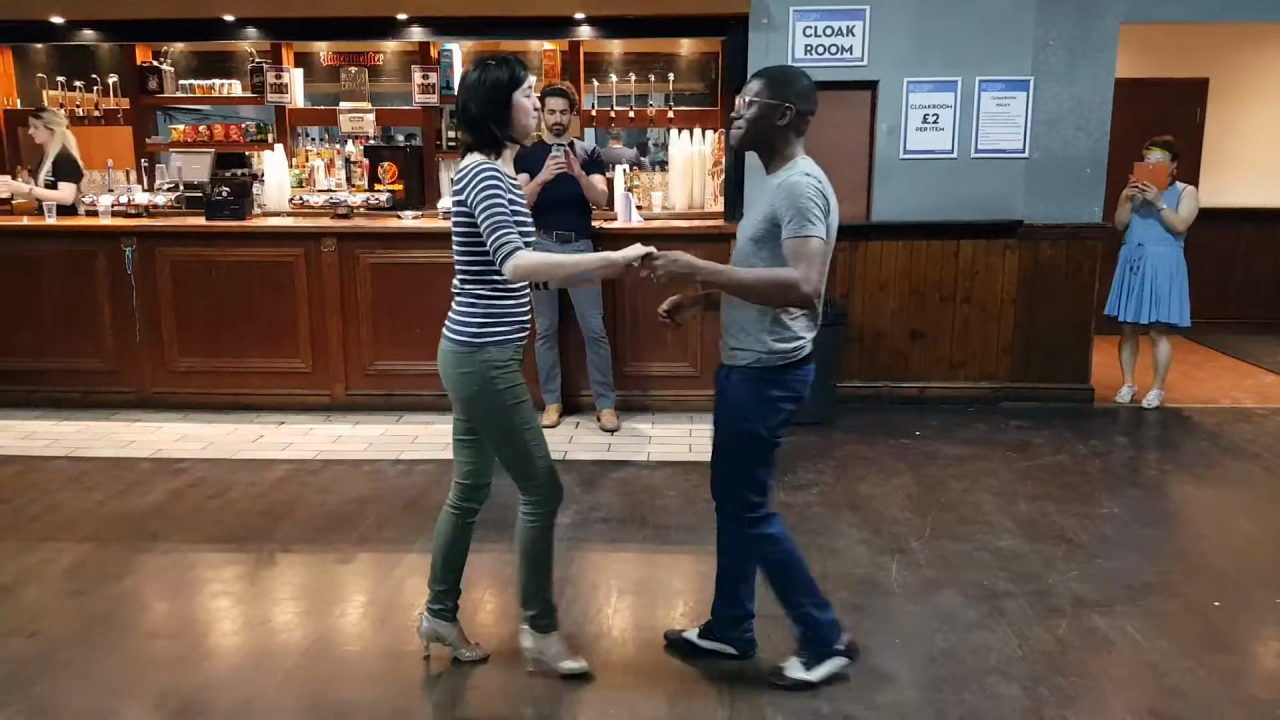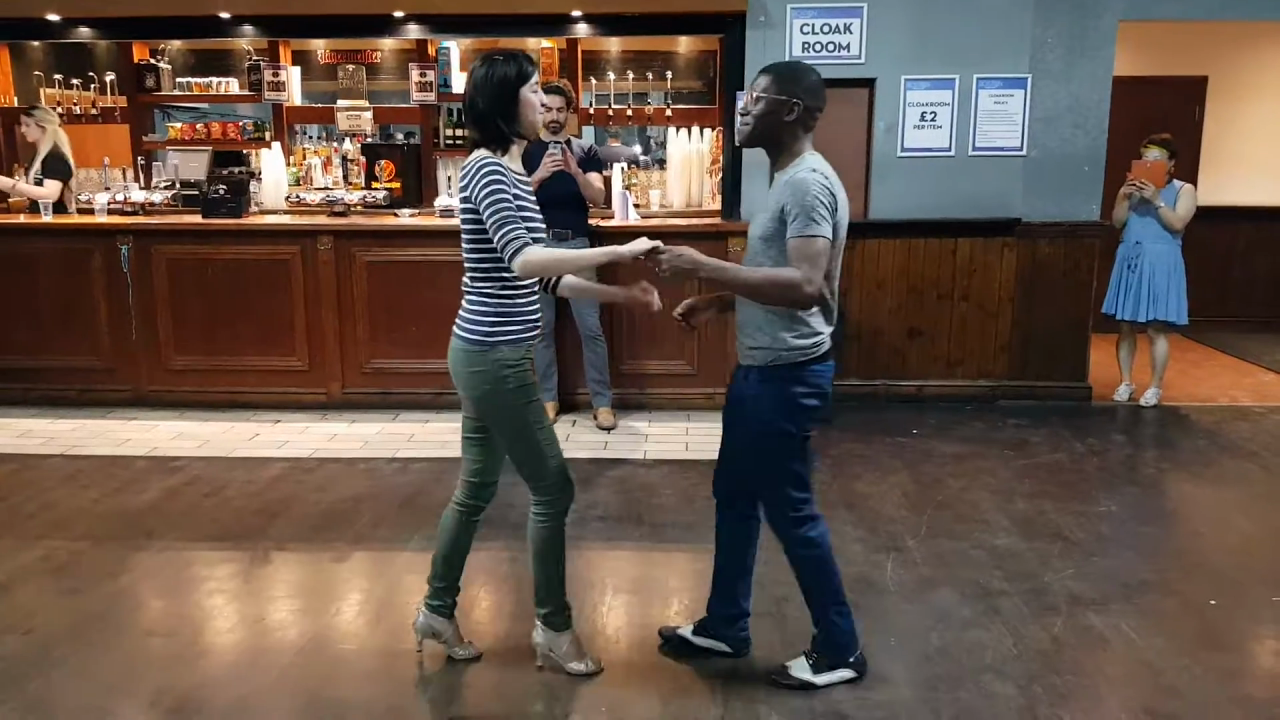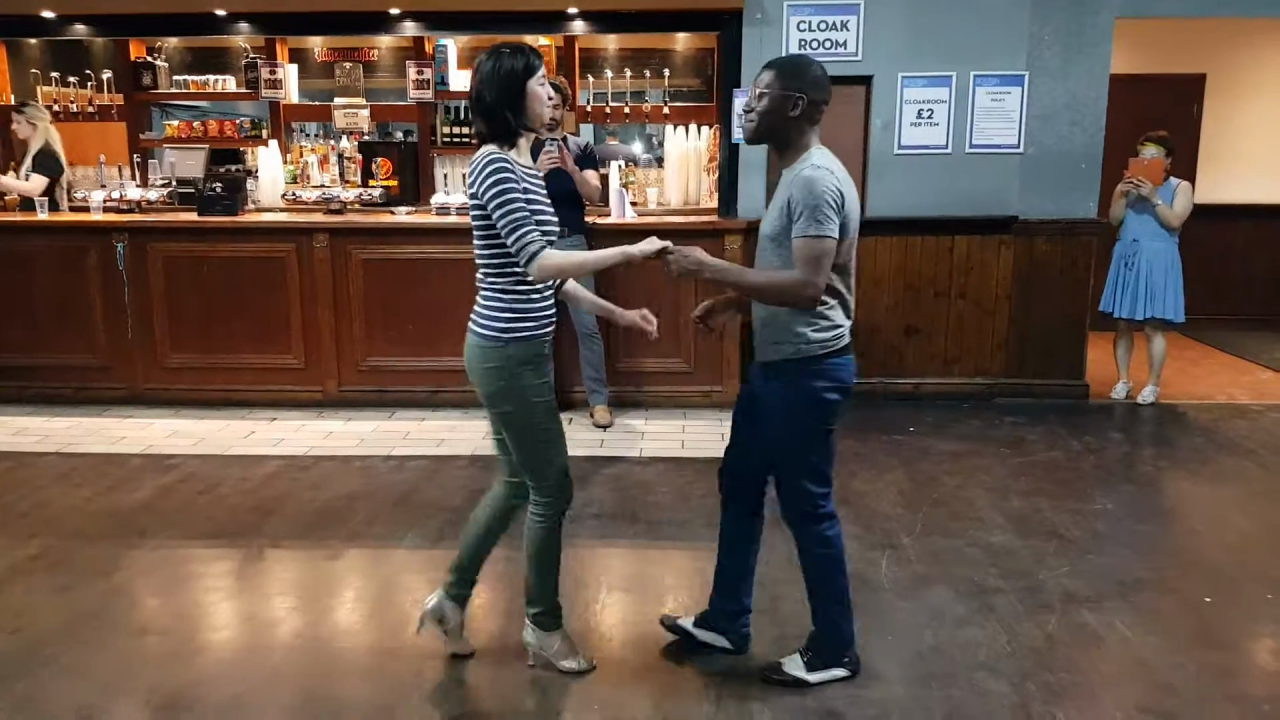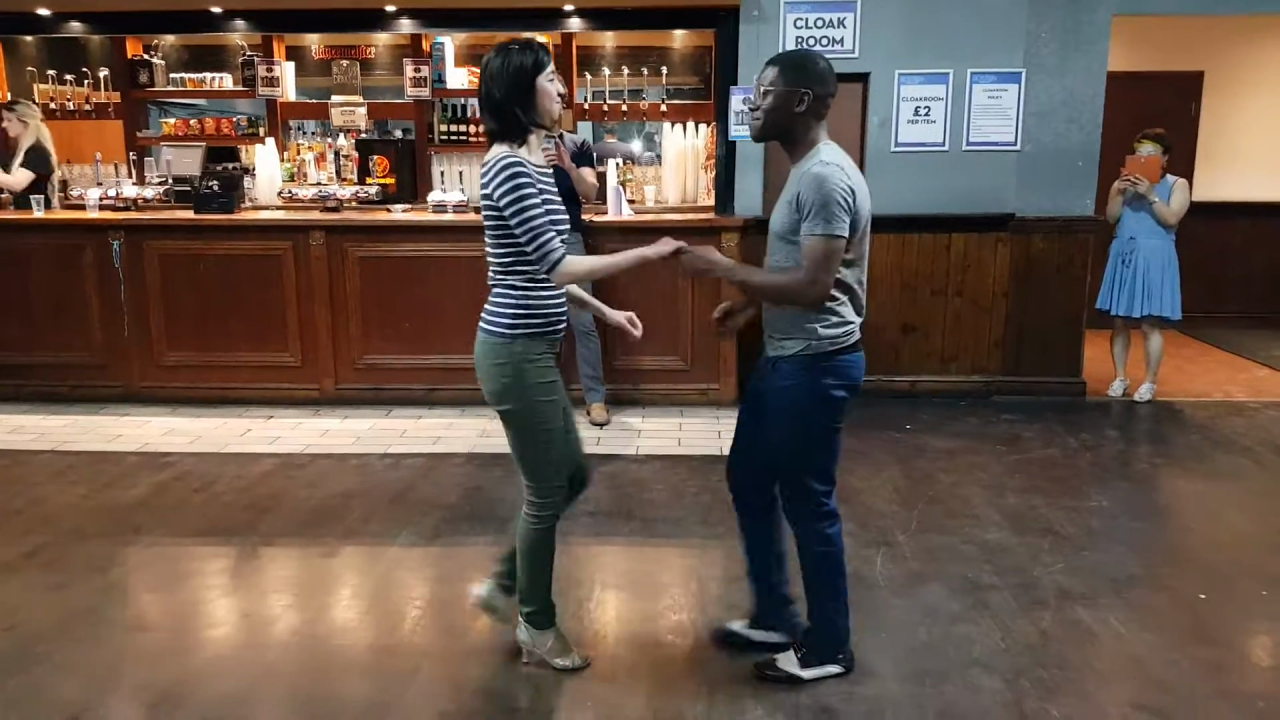
dt=0.1s
person 1, frame 1
left shoulder: (800, 185)
right shoulder: (778, 183)
left elbow: (801, 286)
left wrist: (702, 268)
right wrist: (703, 297)
left hip: (767, 373)
right hip: (750, 366)
left knee: (746, 506)
right knee: (739, 499)
left ankle: (824, 638)
right ankle: (729, 627)
person 1, frame 2
left shoulder: (808, 183)
right shoulder: (788, 178)
left elbow: (803, 285)
left wrist: (705, 266)
right wrist: (717, 299)
left hip: (789, 374)
right hip: (762, 367)
left knee: (789, 509)
right knee: (735, 493)
left ankle: (839, 650)
right ankle: (723, 626)
person 1, frame 3
left shoulder: (816, 178)
right shoulder: (796, 174)
left elbow: (806, 286)
left wrist: (712, 267)
right wrist: (735, 300)
left hip: (807, 369)
right hip: (779, 364)
left knee: (806, 506)
right knee: (739, 486)
left ankle: (833, 649)
right ankle: (725, 621)
person 1, frame 4
left shoulder: (825, 177)
right shoulder: (808, 171)
left elbow: (815, 287)
left wrist: (724, 269)
right wrist: (751, 302)
left hip: (815, 366)
right hip: (790, 361)
left knee: (807, 503)
right knee: (748, 480)
left ankle: (826, 647)
right ankle: (772, 617)
person 2, frame 1
left shoulder: (497, 174)
right shoulder: (484, 175)
left elbow: (523, 264)
right elbow: (515, 266)
left wrist: (601, 263)
right wrist: (612, 259)
left hip: (479, 354)
right hip: (483, 359)
left knee: (469, 489)
right knee: (542, 491)
left ankle: (439, 614)
right ankle: (539, 629)
person 2, frame 2
left shoulder: (510, 170)
right shoulder: (488, 171)
left elbow: (539, 270)
right elbow: (523, 262)
left wrist: (616, 293)
right wrist: (619, 251)
left hip: (494, 353)
right hip: (495, 356)
left knee: (476, 485)
right knee: (552, 488)
left ankle: (437, 612)
right ankle: (553, 627)
person 2, frame 3
left shoulder: (522, 166)
right shoulder: (496, 167)
left elbow: (544, 270)
right elbow: (539, 263)
left wrist: (614, 311)
right wrist: (631, 252)
left hip: (512, 349)
right hip: (510, 353)
left knee: (518, 483)
right knee: (551, 489)
left ankle: (451, 599)
right ankle: (543, 626)
person 2, frame 4
left shoulder: (528, 161)
right shoulder: (511, 167)
right elbow: (556, 269)
left wrist: (599, 308)
right wrist: (647, 253)
left hip: (533, 348)
right hip: (515, 352)
left knee: (571, 474)
right knee: (546, 490)
left ankle: (502, 587)
right ankle: (534, 626)
person 3, frame 1
left shoulder: (589, 153)
right shoulder: (527, 155)
left elbow: (601, 199)
left wrist: (579, 174)
right wrist: (543, 177)
left hip: (580, 245)
right hip: (541, 245)
left knee: (594, 329)
right knee: (545, 330)
left ankle: (605, 404)
right ankle: (552, 401)
person 3, frame 2
left shoulder: (585, 151)
right shoulder: (525, 153)
left elbow: (598, 197)
left wrist: (575, 171)
right wrist: (539, 175)
left hip: (577, 243)
left knee: (591, 327)
right knee: (542, 327)
left ankle: (602, 402)
right ankle: (548, 399)
person 3, frame 3
left shoulder: (582, 148)
left elbow: (594, 195)
left wrist: (572, 169)
right wrist: (538, 170)
left hip: (573, 241)
left knee: (587, 325)
left ankle: (599, 399)
person 3, frame 4
left shoulder: (579, 146)
left elbow: (591, 192)
left wrist: (568, 166)
left hip: (569, 238)
left knee: (582, 320)
left ankle: (595, 397)
person 4, frame 1
left shoulder: (1186, 192)
right shoulder: (1133, 190)
left elbow: (1180, 226)
right elbow: (1119, 224)
left wrist: (1159, 202)
right wrist: (1128, 200)
left hip: (1163, 264)
right hip: (1132, 261)
left knee: (1159, 331)
right knee: (1128, 328)
left ankle: (1158, 389)
right ankle: (1128, 384)
person 4, frame 2
left shoulder: (1184, 190)
right shoulder: (1130, 187)
left elbow: (1177, 224)
right elbow: (1117, 222)
left wrist: (1157, 200)
right wrist: (1126, 198)
left hip: (1161, 262)
right hip: (1130, 259)
left knee: (1156, 329)
right knee: (1125, 326)
left ankle: (1155, 387)
right ankle: (1126, 382)
person 4, frame 3
left shoulder: (1181, 187)
right shoulder: (1126, 185)
left elbow: (1175, 222)
right elbow: (1114, 220)
left wrist: (1154, 198)
right wrist: (1123, 196)
left hip: (1158, 260)
right hip: (1127, 257)
left knee: (1154, 327)
right knee: (1123, 324)
left ankle: (1153, 385)
right ankle: (1123, 380)
person 4, frame 4
left shoulder: (1177, 185)
right shoulder: (1122, 182)
left elbow: (1172, 219)
right elbow: (1111, 217)
left wrist: (1151, 195)
right wrist: (1120, 193)
left hip: (1155, 257)
right hip: (1123, 254)
left knee: (1150, 325)
right knee: (1119, 322)
left ankle: (1150, 382)
right ankle: (1120, 378)
